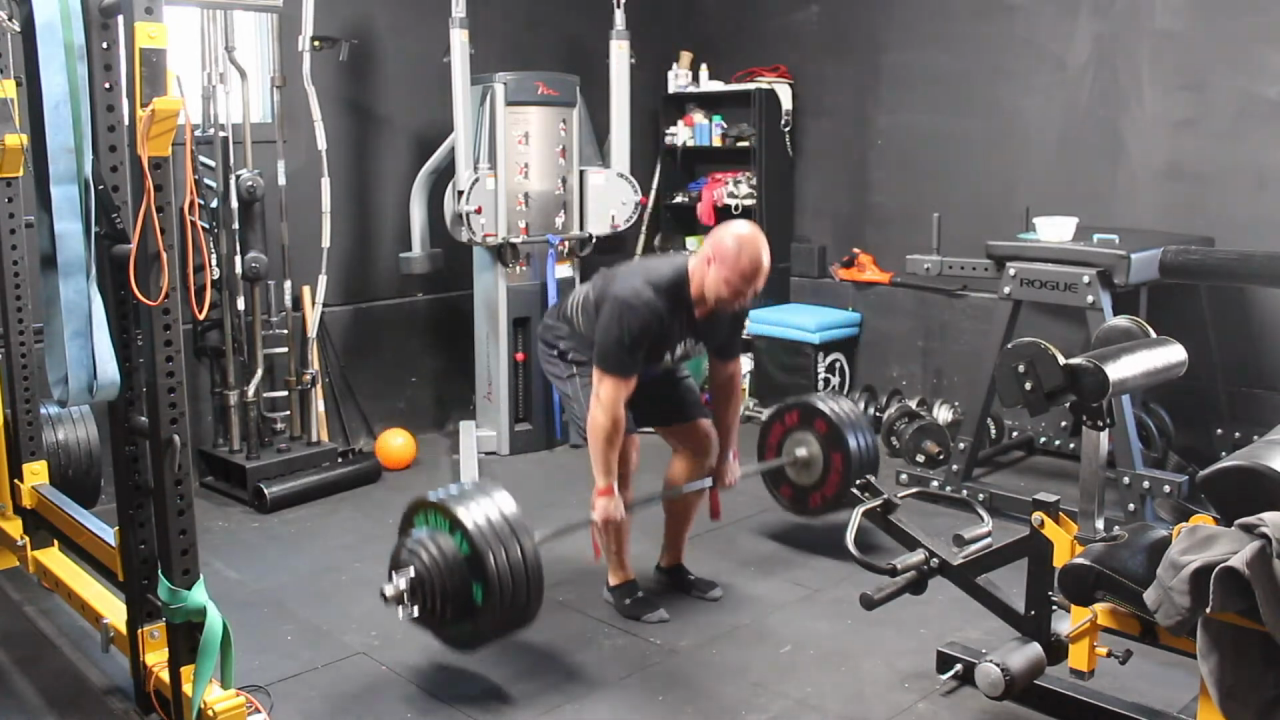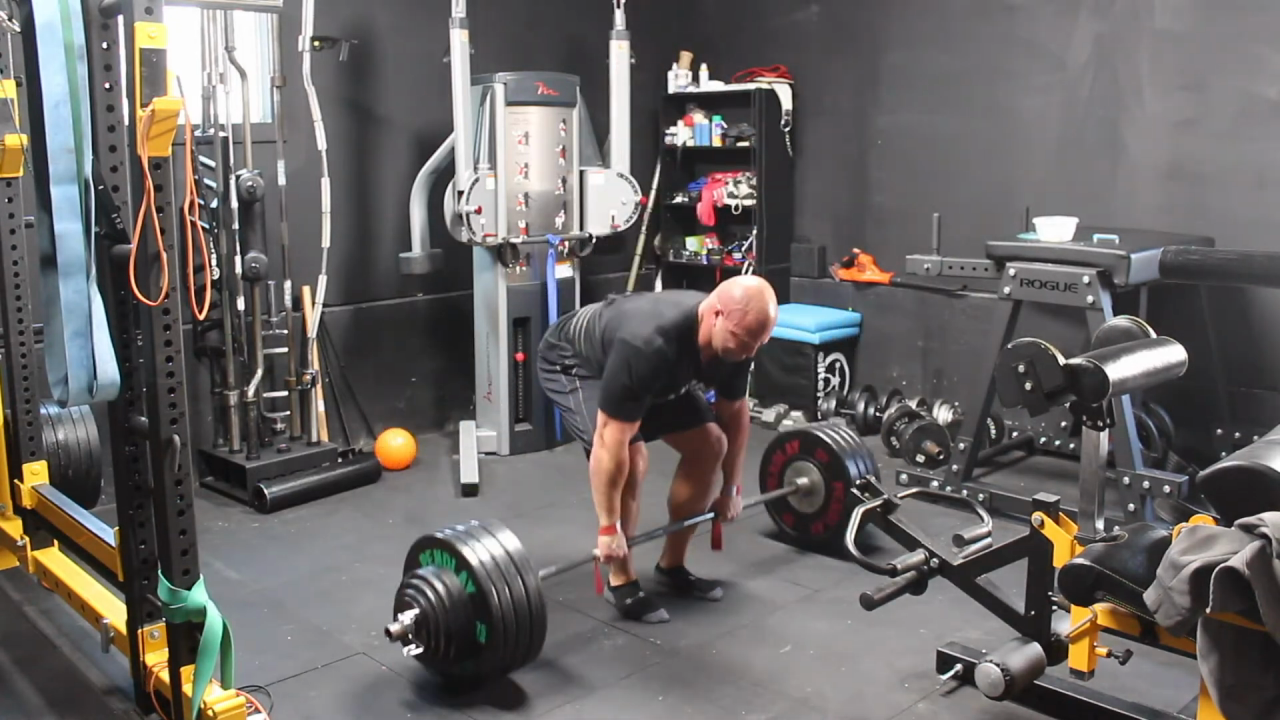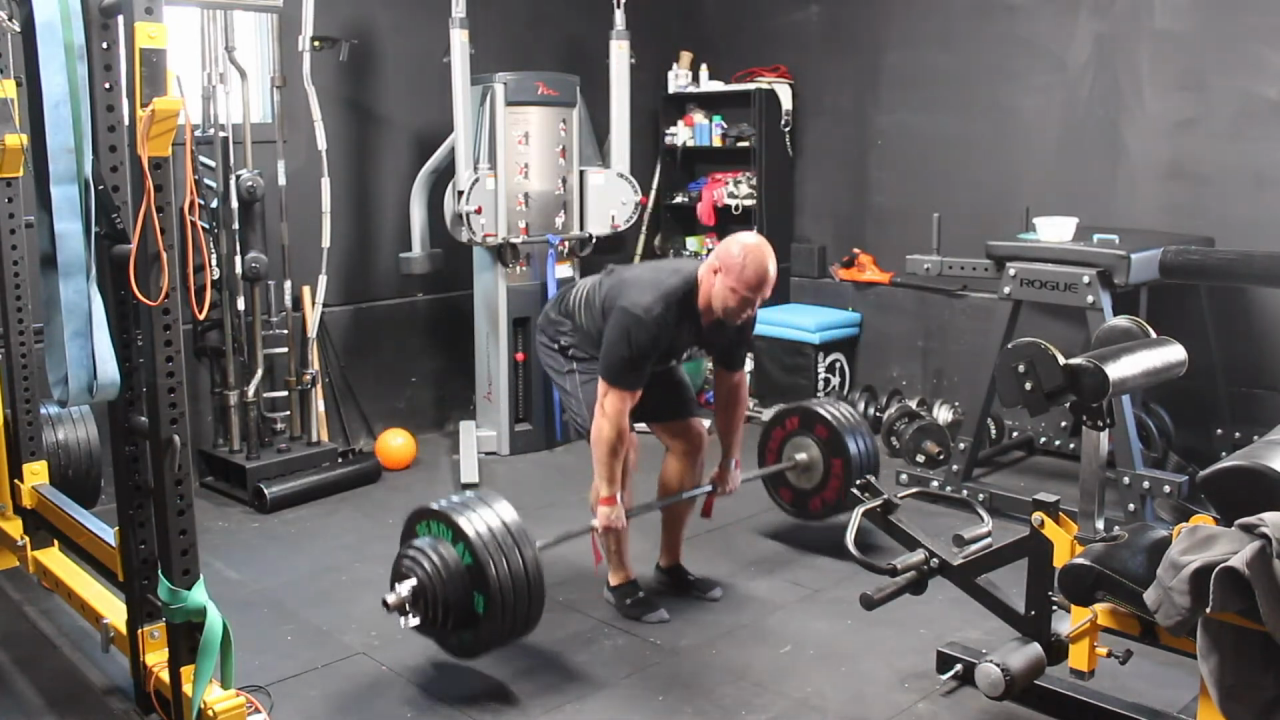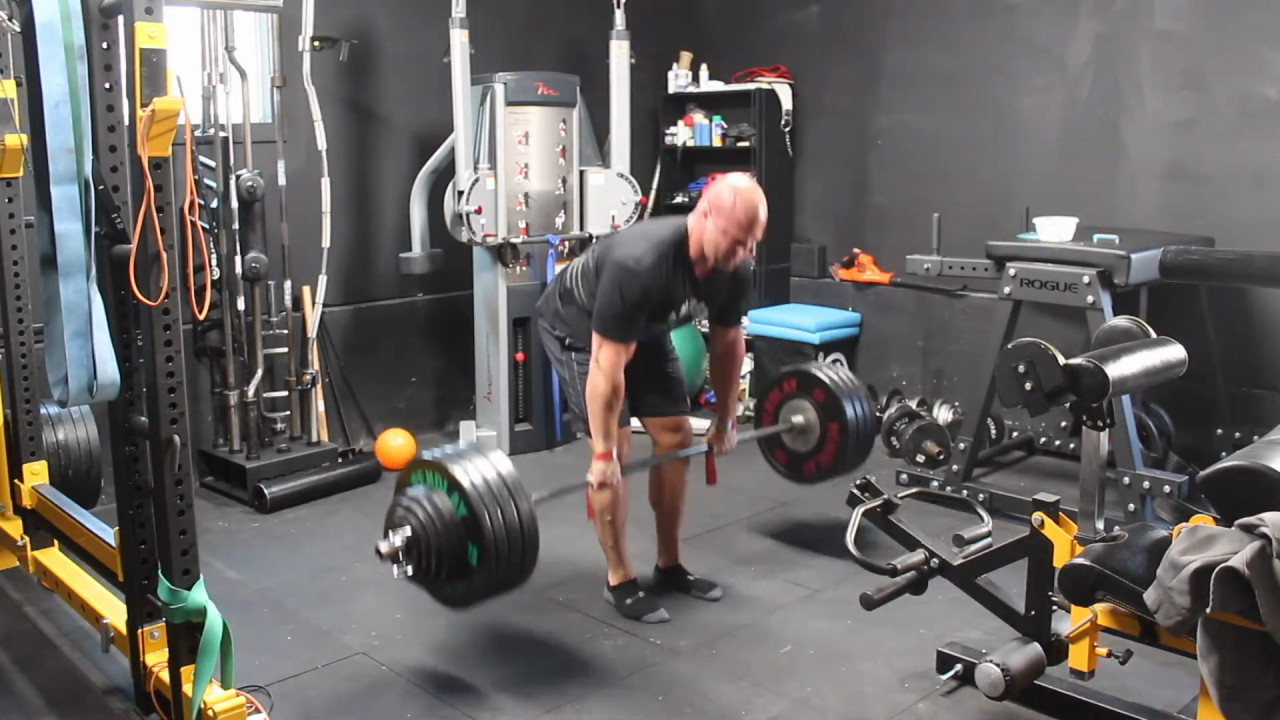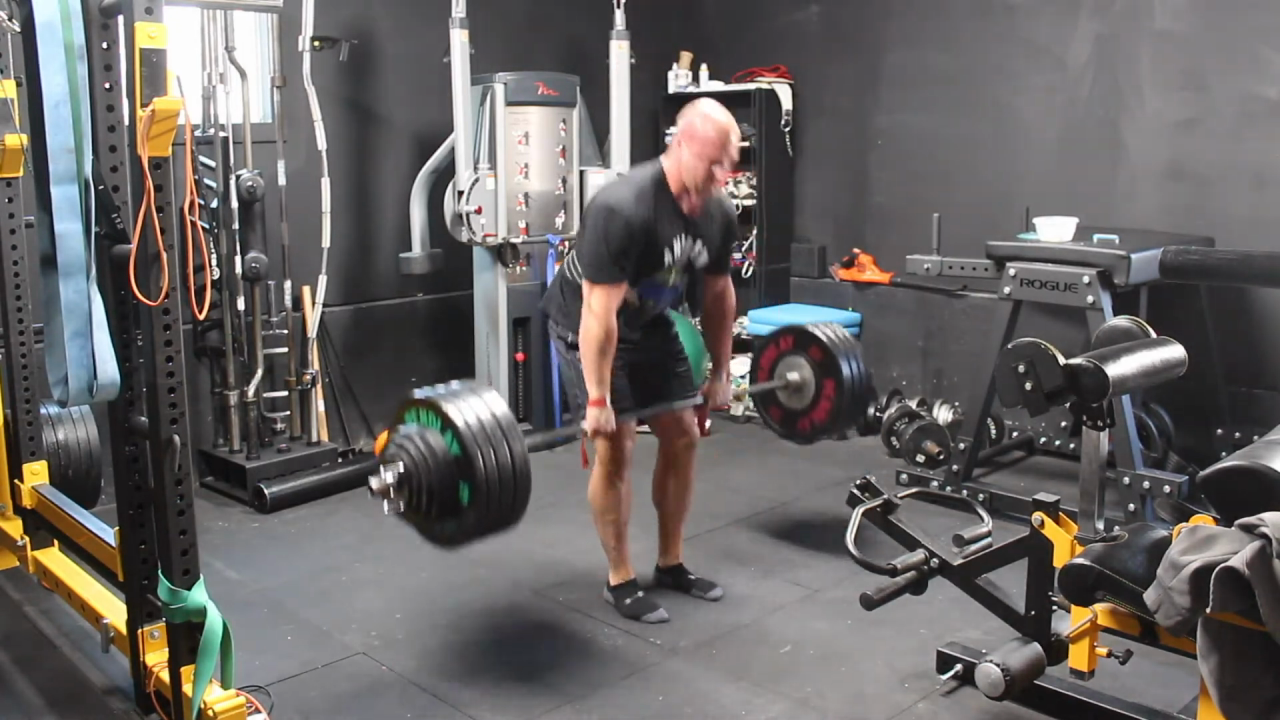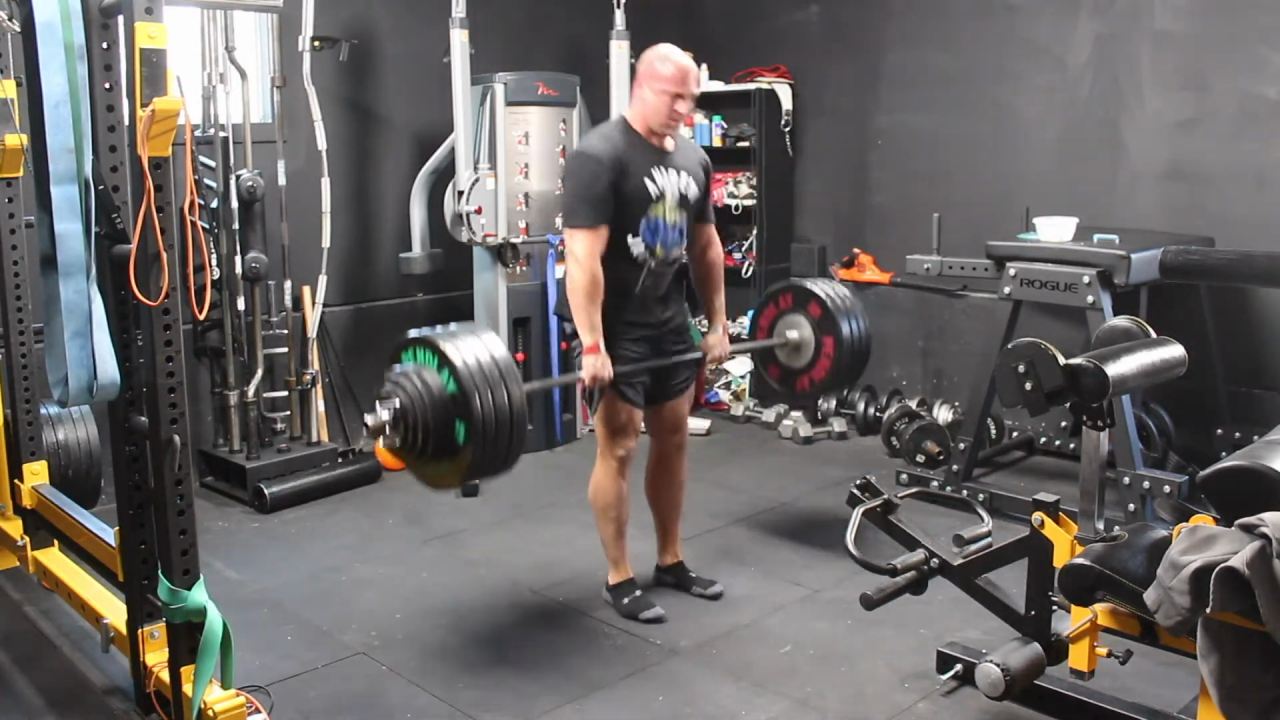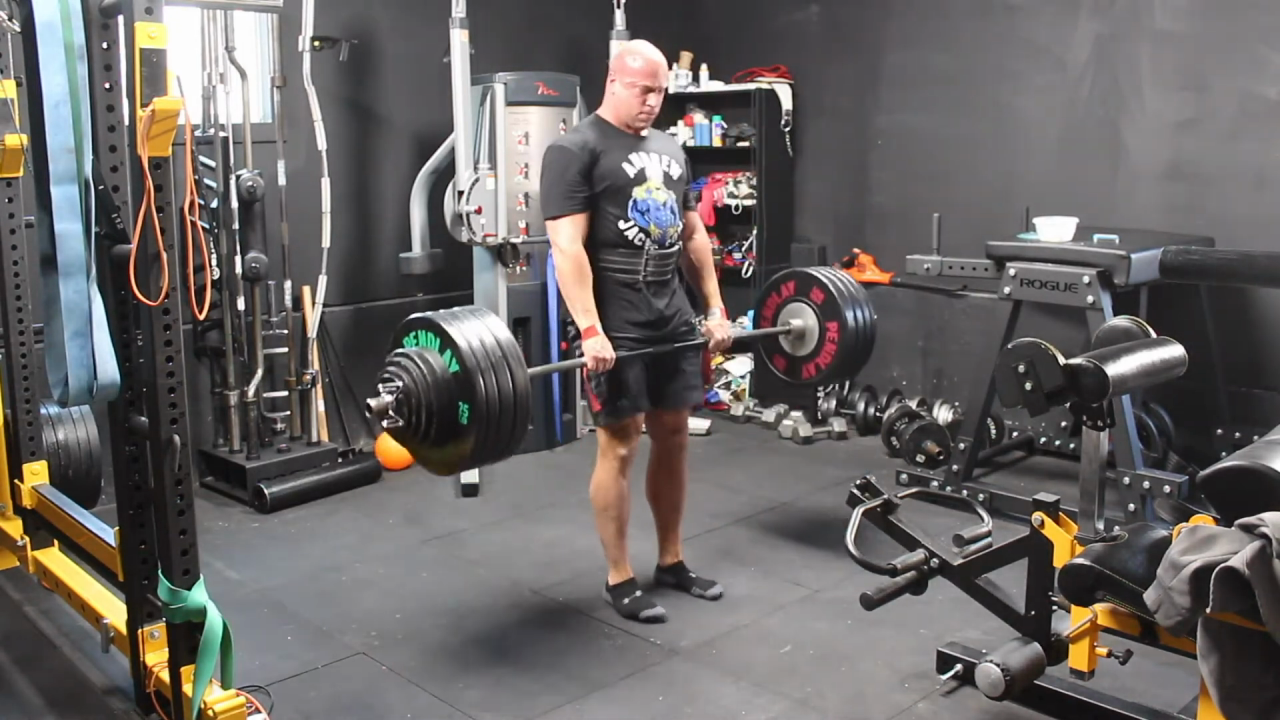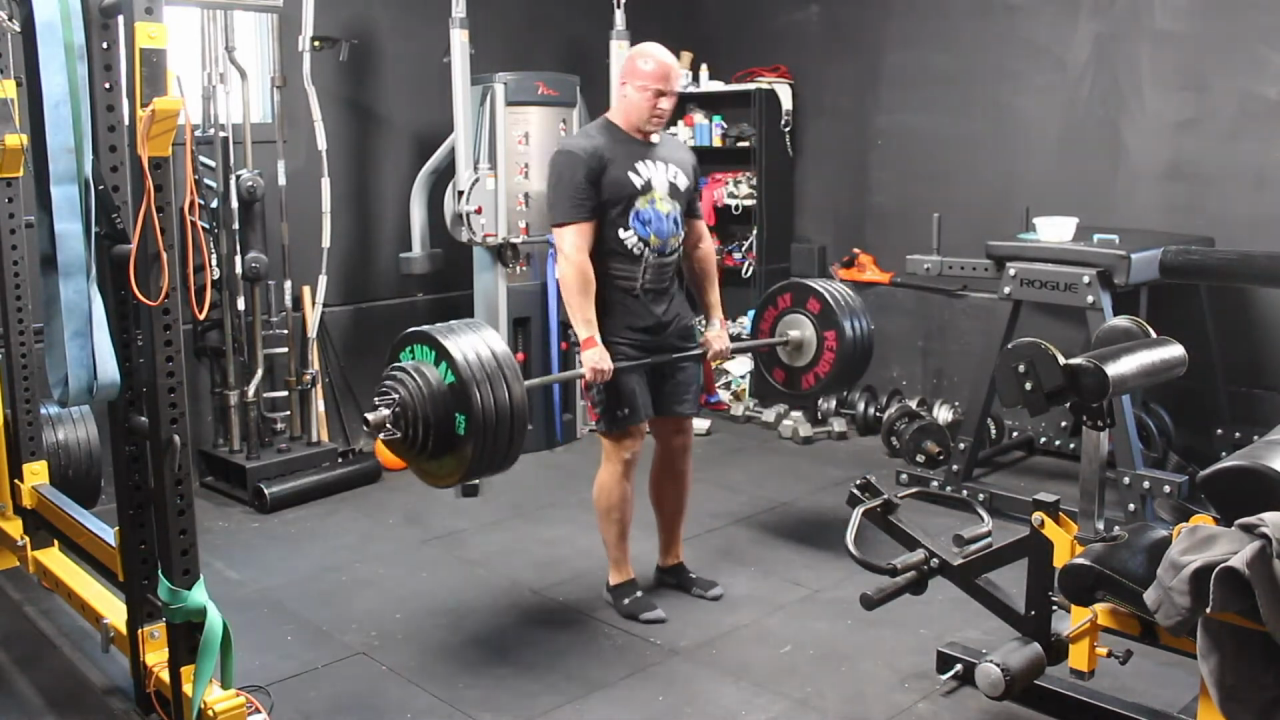
dt=0.2s
person 1, frame 1
left shoulder: (730, 303)
right shoulder: (639, 301)
left elbow: (726, 376)
right elbow: (609, 402)
left wrist: (727, 453)
right wrist: (605, 492)
right hip: (575, 346)
left knee: (699, 440)
right knee: (622, 456)
left ankle: (671, 564)
right ankle: (620, 581)
person 1, frame 2
left shoulder: (735, 340)
right shoulder: (646, 344)
left elbow: (733, 414)
right elbow: (612, 443)
left wrist: (732, 488)
right wrist: (609, 528)
right hip: (574, 363)
left knee: (709, 446)
right knee: (630, 461)
left ankle: (671, 566)
right ankle: (621, 582)
person 1, frame 3
left shoulder: (736, 312)
right shoulder: (646, 311)
left elbow: (732, 385)
right elbow: (613, 411)
left wrist: (730, 462)
right wrist: (608, 499)
right hip: (575, 341)
left knee: (690, 439)
right knee: (621, 451)
left ankle: (670, 565)
right ankle: (619, 580)
person 1, frame 4
left shoulder: (733, 269)
right shoulder: (639, 264)
left elbow: (727, 344)
right elbow: (608, 367)
left wrist: (725, 420)
right wrist: (603, 455)
left hip: (645, 331)
right hip: (578, 327)
left knee: (676, 436)
right knee: (616, 448)
left ankle: (669, 565)
right ankle: (620, 580)
person 1, frame 5
left shoulder: (719, 213)
right shoulder: (623, 208)
left elbow: (719, 294)
right elbow: (600, 311)
left wrist: (720, 373)
right wrist: (598, 401)
left hip: (650, 323)
right hip: (585, 317)
left knee: (682, 438)
right knee: (615, 447)
left ankle: (671, 564)
right ankle: (620, 580)
person 1, frame 6
left shoulder: (693, 158)
right shoulder: (599, 155)
left elbow: (707, 245)
right elbow: (583, 259)
left wrist: (717, 323)
right wrist: (592, 348)
left hip: (666, 314)
right hip: (610, 317)
left knee: (672, 437)
right knee: (618, 443)
left ankle: (671, 562)
right ankle: (619, 580)
person 1, frame 7
left shoulder: (668, 148)
right shoulder: (575, 150)
left elbow: (693, 233)
right elbow: (567, 246)
left wrist: (715, 309)
right wrist: (590, 330)
left hip: (674, 317)
right hip: (615, 325)
left knee: (673, 440)
right knee: (619, 446)
left ankle: (672, 563)
right ankle: (619, 579)
person 1, frame 8
left shoulder: (679, 155)
right shoulder: (582, 154)
left elbow: (698, 241)
right elbow: (572, 254)
left wrist: (715, 319)
right wrist: (589, 341)
left hip: (673, 322)
right hip: (614, 330)
left knee: (677, 444)
right knee: (623, 450)
left ankle: (672, 563)
right ankle: (620, 581)
